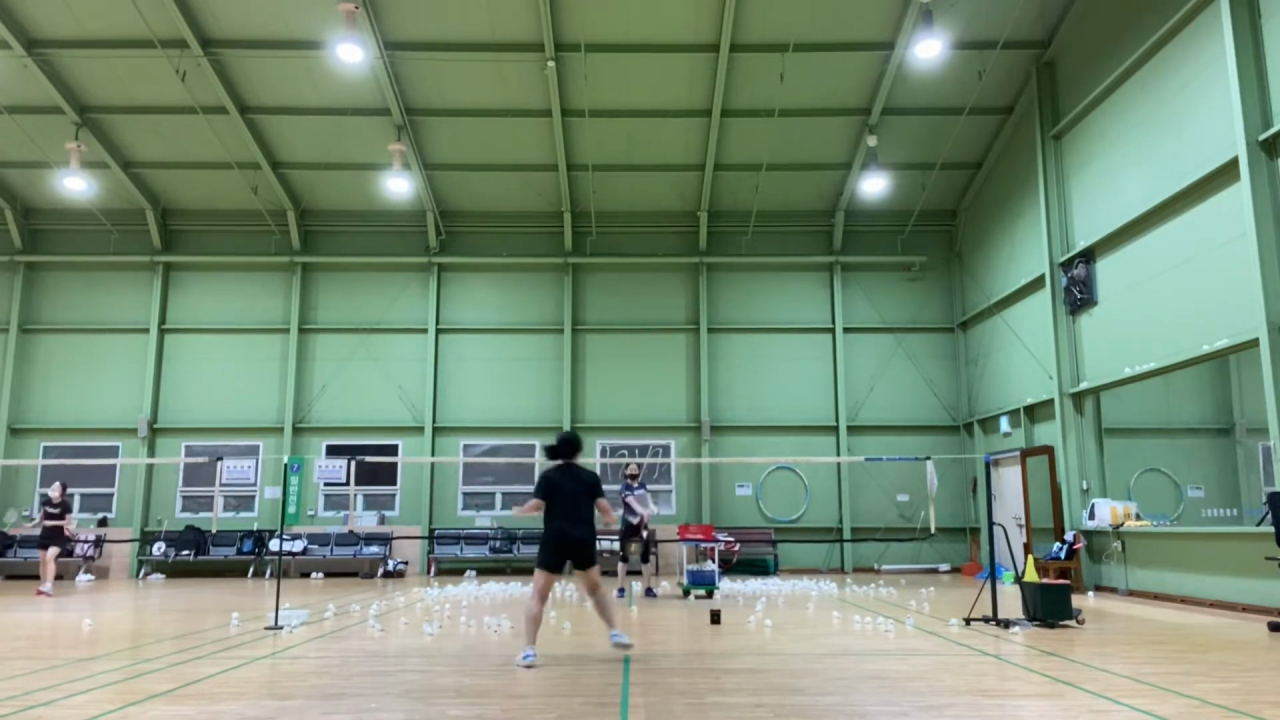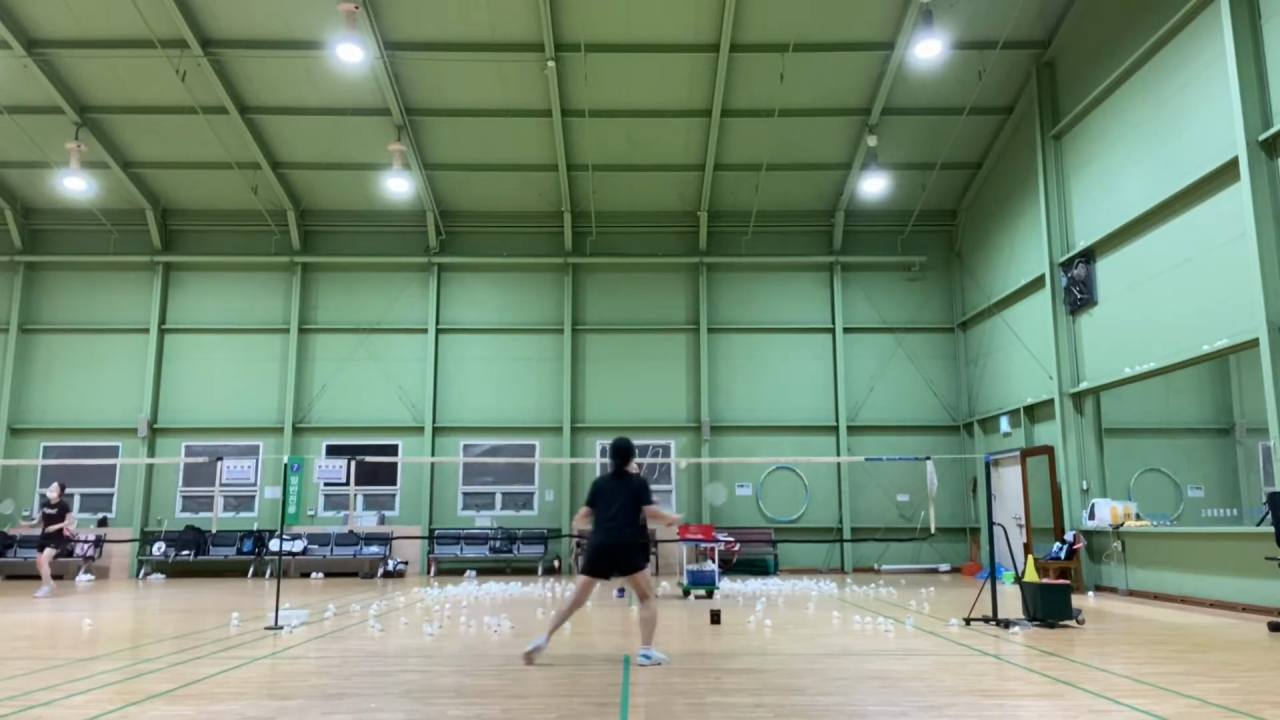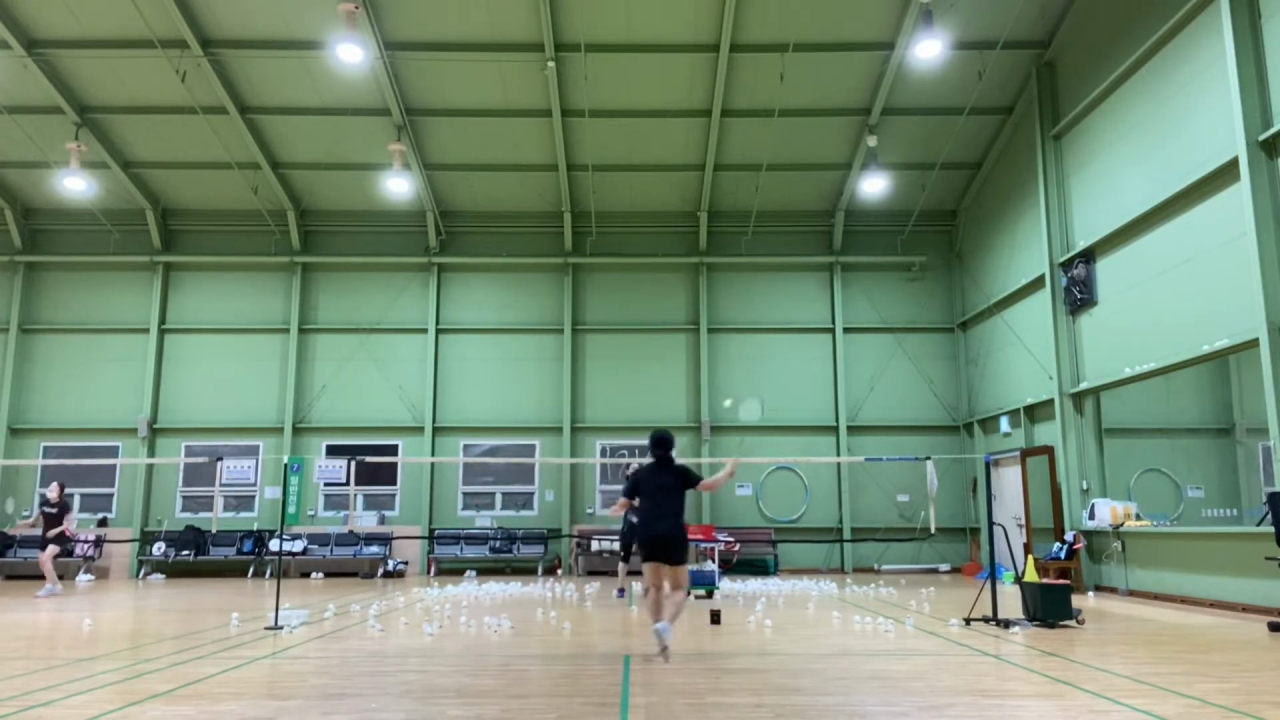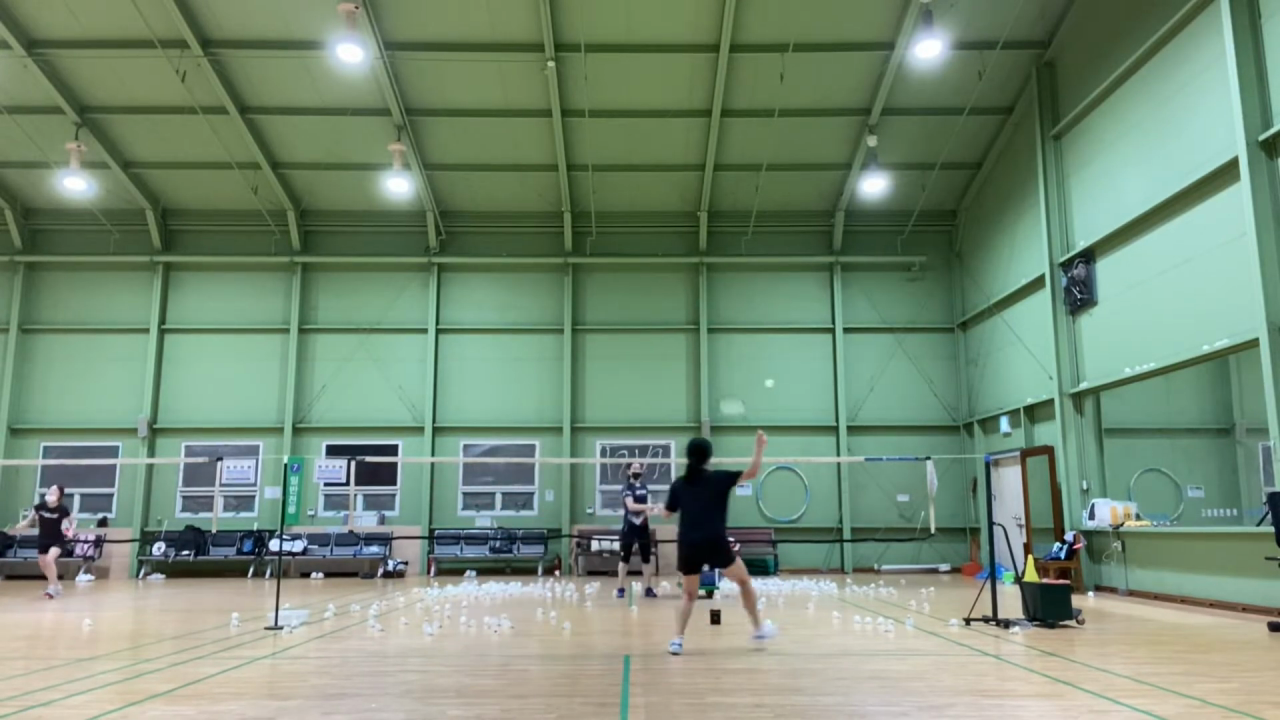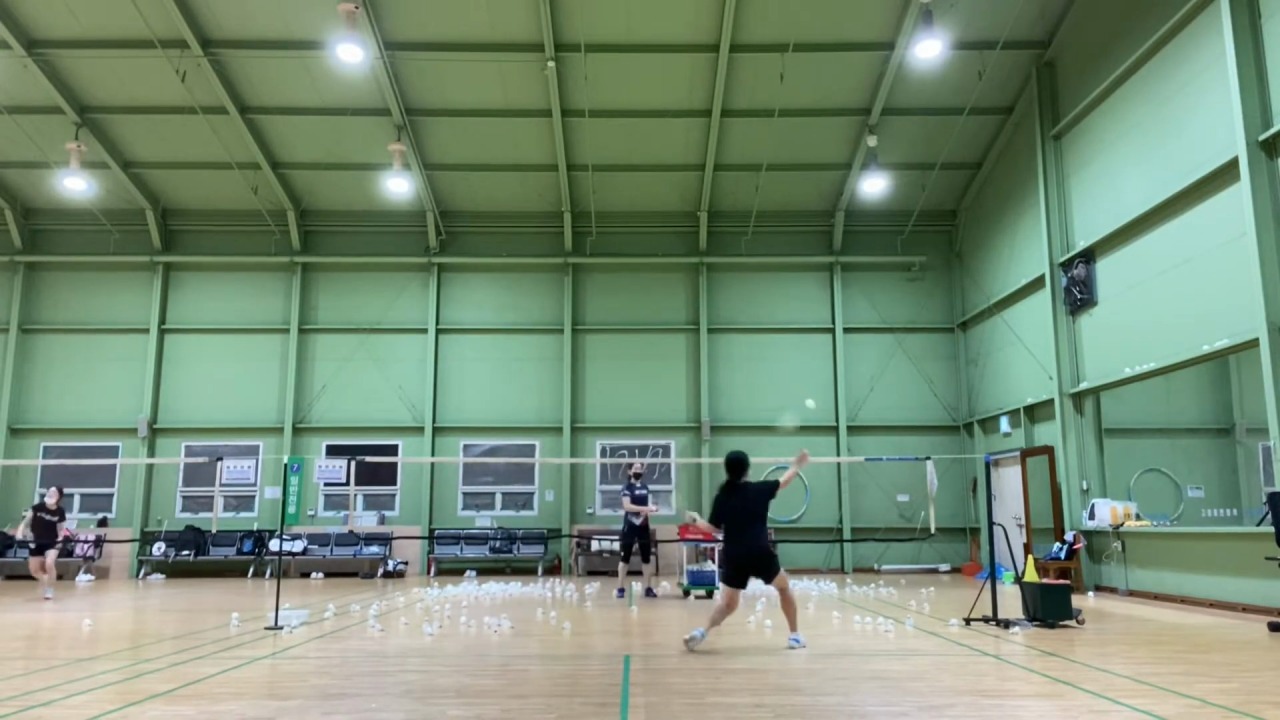
dt=0.2s
person 1, frame 1
left shoulder: (548, 476)
right shoulder: (589, 476)
left elbow: (535, 506)
right elbow: (603, 507)
left wrist: (521, 510)
right wrist: (612, 520)
left hip: (554, 540)
right hip: (583, 541)
left knee: (538, 597)
right knee: (594, 589)
left ankle: (529, 651)
right ankle: (615, 634)
person 1, frame 2
left shoulder: (600, 482)
right shoulder: (638, 482)
left elbow: (585, 514)
right elbow: (650, 512)
left wrist: (578, 523)
right wrist: (672, 519)
left hip: (599, 546)
right hip: (629, 546)
left knee: (575, 600)
right knee: (647, 598)
left ankle: (542, 641)
right ankle: (646, 651)
person 1, frame 3
left shoulder: (639, 474)
right shoulder: (679, 471)
left elbow: (623, 504)
right elbow: (707, 485)
left wrist: (616, 509)
right wrist: (728, 471)
left hip: (646, 536)
right hip: (673, 535)
left knee: (653, 587)
right knee: (678, 590)
left ankle: (660, 625)
right ankle: (664, 626)
person 1, frame 4
left shoulder: (679, 485)
right shoulder: (719, 478)
left elbow: (667, 514)
right elbow: (751, 473)
right wrist: (759, 446)
left hip: (688, 545)
right hip: (715, 543)
left knee: (689, 595)
right knee: (744, 581)
left ankle: (677, 640)
right ankle: (758, 629)
person 1, frame 5
left shoulder: (721, 498)
right shoulder: (761, 489)
left elbow: (711, 528)
right elbow: (785, 481)
left wrist: (695, 519)
right wrist: (797, 464)
left hip: (733, 557)
right hip: (762, 554)
left knee: (727, 604)
right knee: (784, 588)
left ankle: (701, 632)
right ankle: (794, 635)
